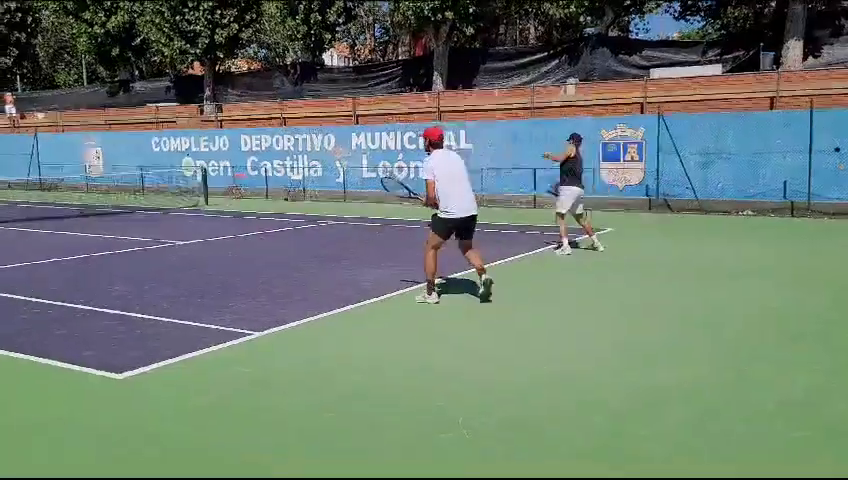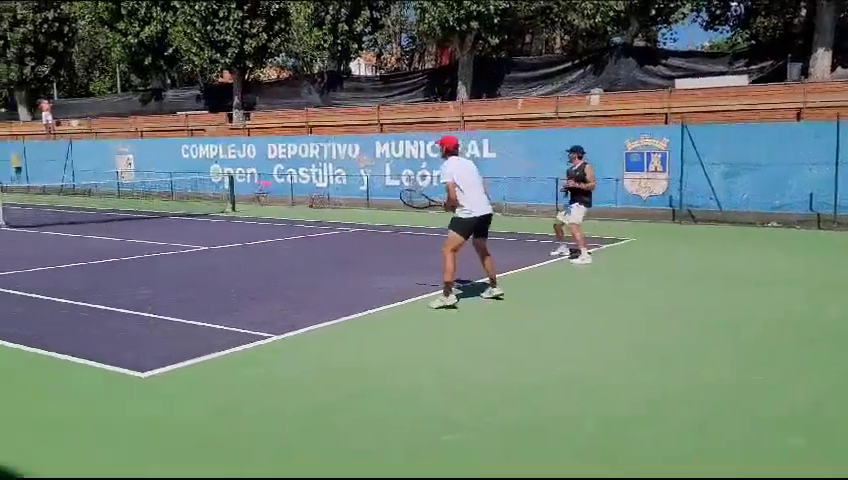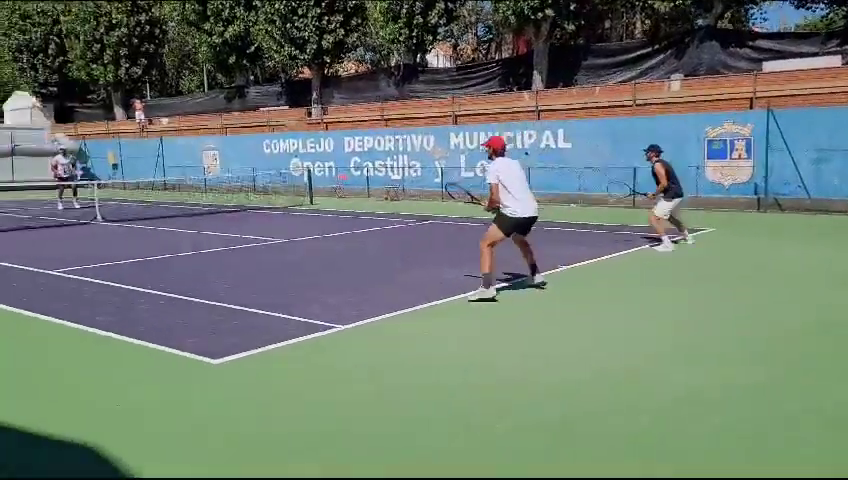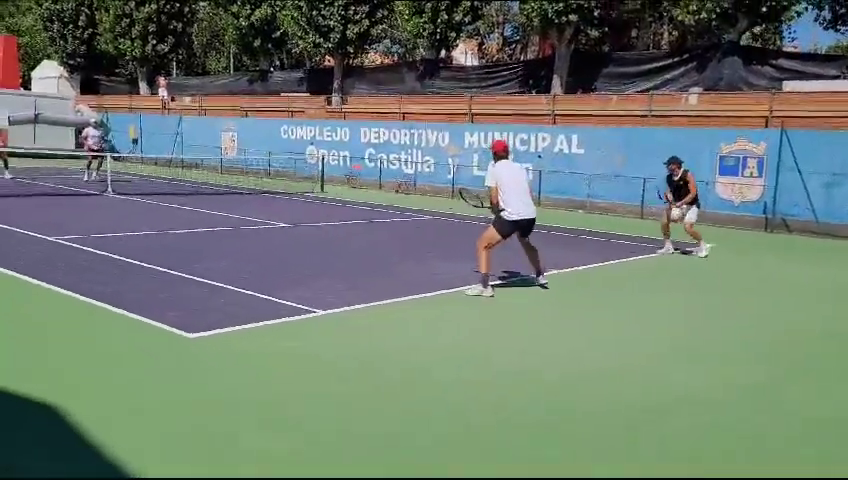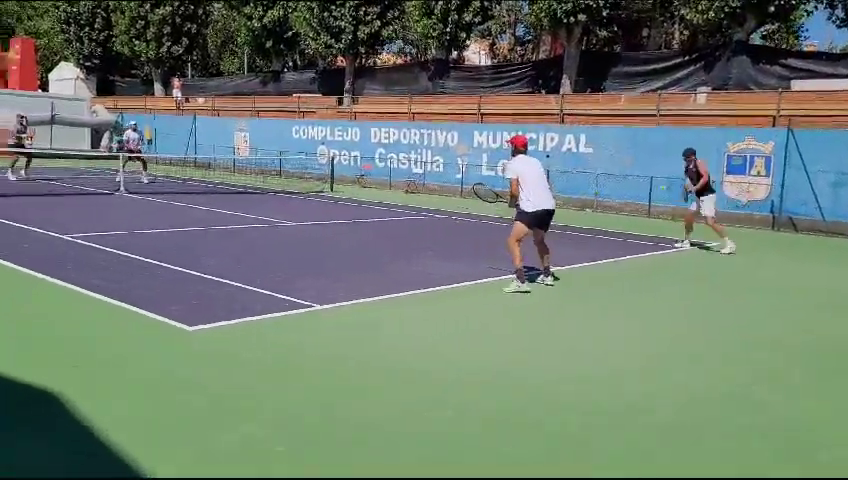
dt=0.5s
person 1, frame 1
left shoulder: (430, 161)
right shoulder: (456, 156)
left elbow: (431, 195)
left wrist: (428, 202)
left hip: (448, 214)
right hip: (470, 210)
left knee: (431, 248)
right knee: (467, 248)
left ankle: (431, 293)
right ankle: (483, 276)
person 1, frame 2
left shoulder: (447, 166)
right shoulder: (469, 163)
left elbow: (452, 197)
left wrist: (447, 206)
left hip: (467, 215)
right hip: (485, 211)
left knee: (448, 250)
right knee: (481, 249)
left ankle: (448, 295)
right ankle: (494, 287)
person 1, frame 3
left shoulder: (493, 167)
right shoulder: (515, 164)
left elbow: (495, 198)
left wrist: (489, 206)
right wrist: (497, 205)
left hip: (514, 214)
right hip: (532, 212)
left knee: (486, 245)
right knee: (519, 240)
left ankle: (487, 288)
right ankle: (535, 275)
person 1, frame 4
left shoulder: (493, 170)
right shoulder: (520, 168)
left elbow: (494, 200)
left wrist: (495, 210)
left hip: (510, 217)
right hip: (530, 215)
left knee: (483, 245)
right knee: (525, 242)
left ankle: (484, 286)
right ankle: (540, 276)
person 1, frame 5
left shoulder: (512, 164)
right shoulder: (536, 162)
left elbow: (514, 190)
left wrist: (512, 202)
left hip: (532, 209)
right hip: (549, 206)
left knee: (513, 241)
right knee: (539, 240)
left ankle: (521, 281)
right ankle: (547, 275)
